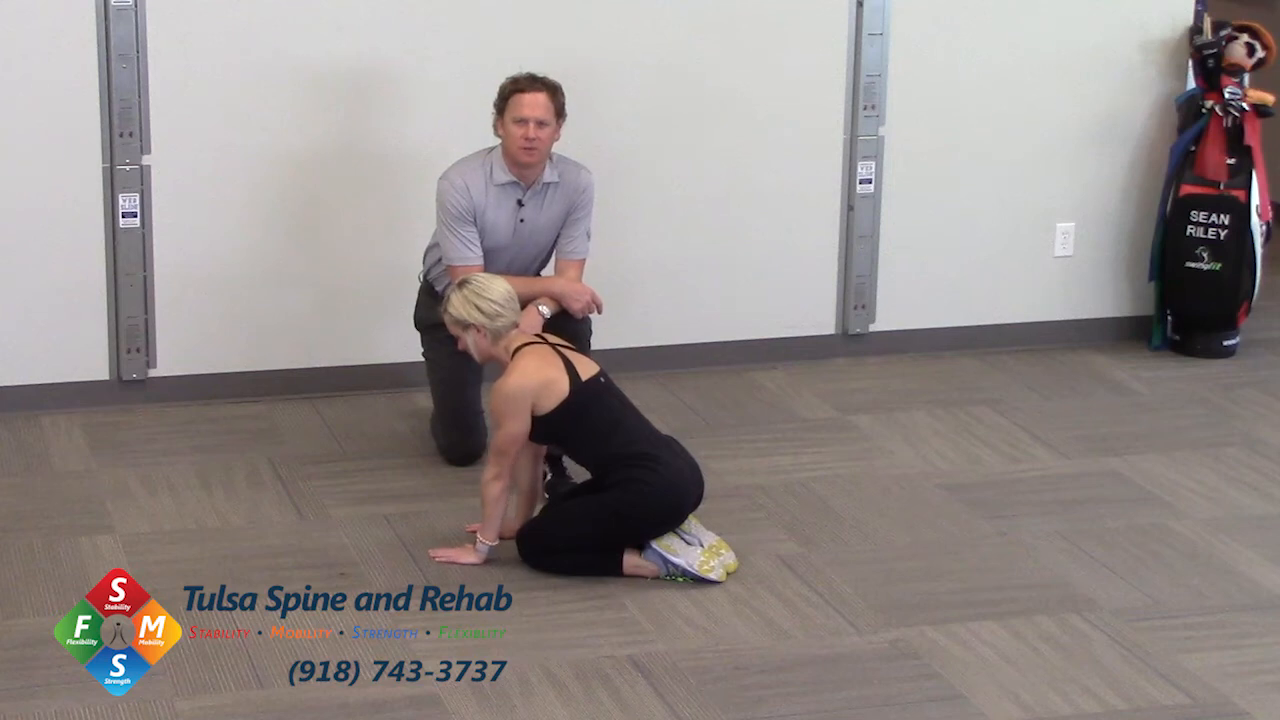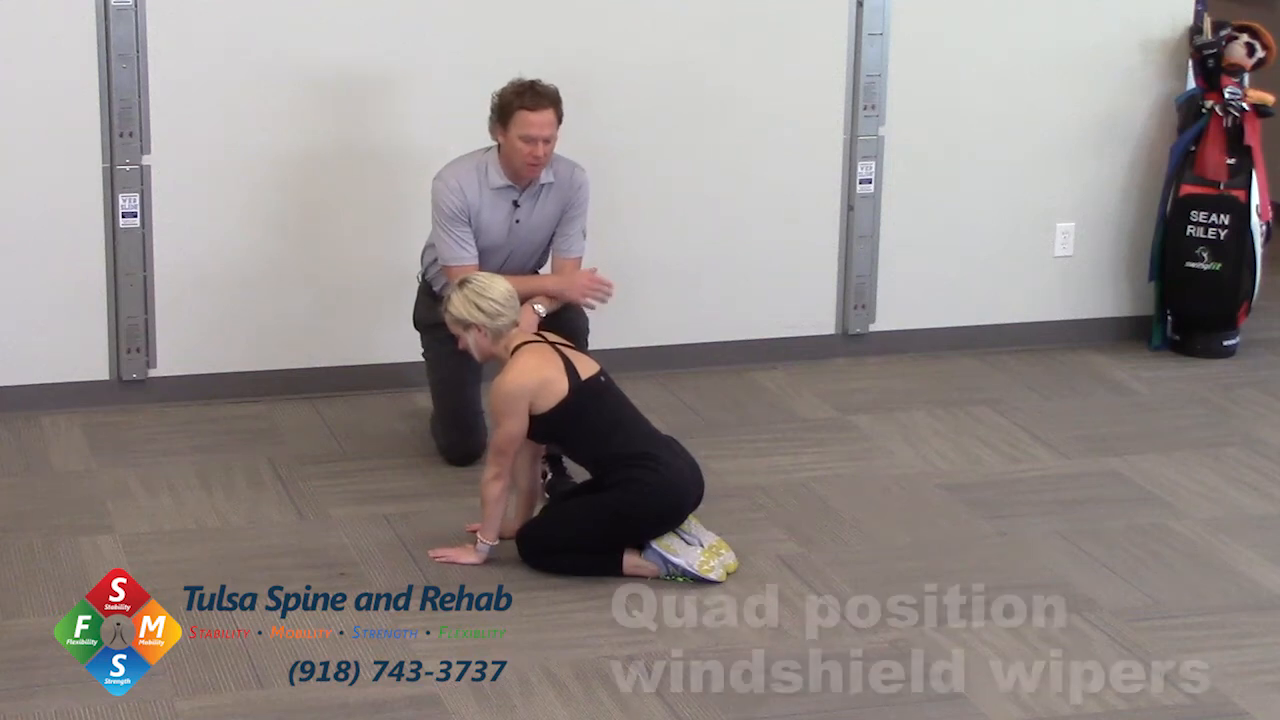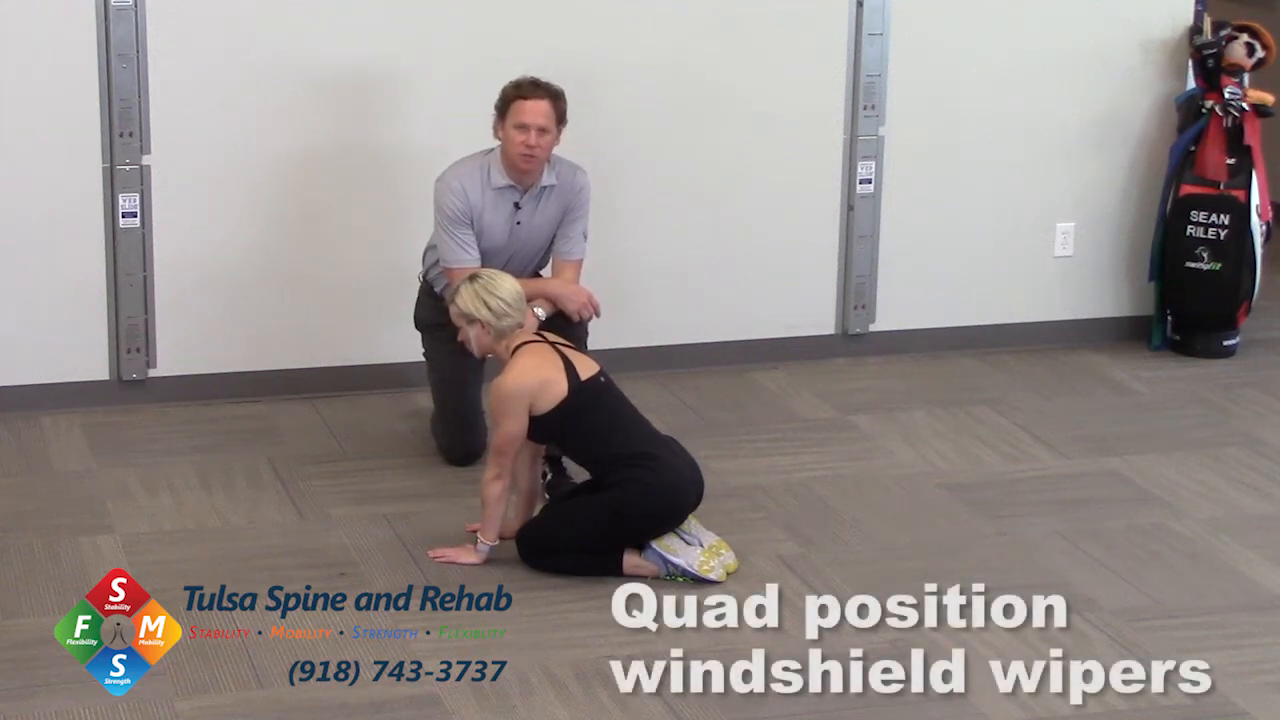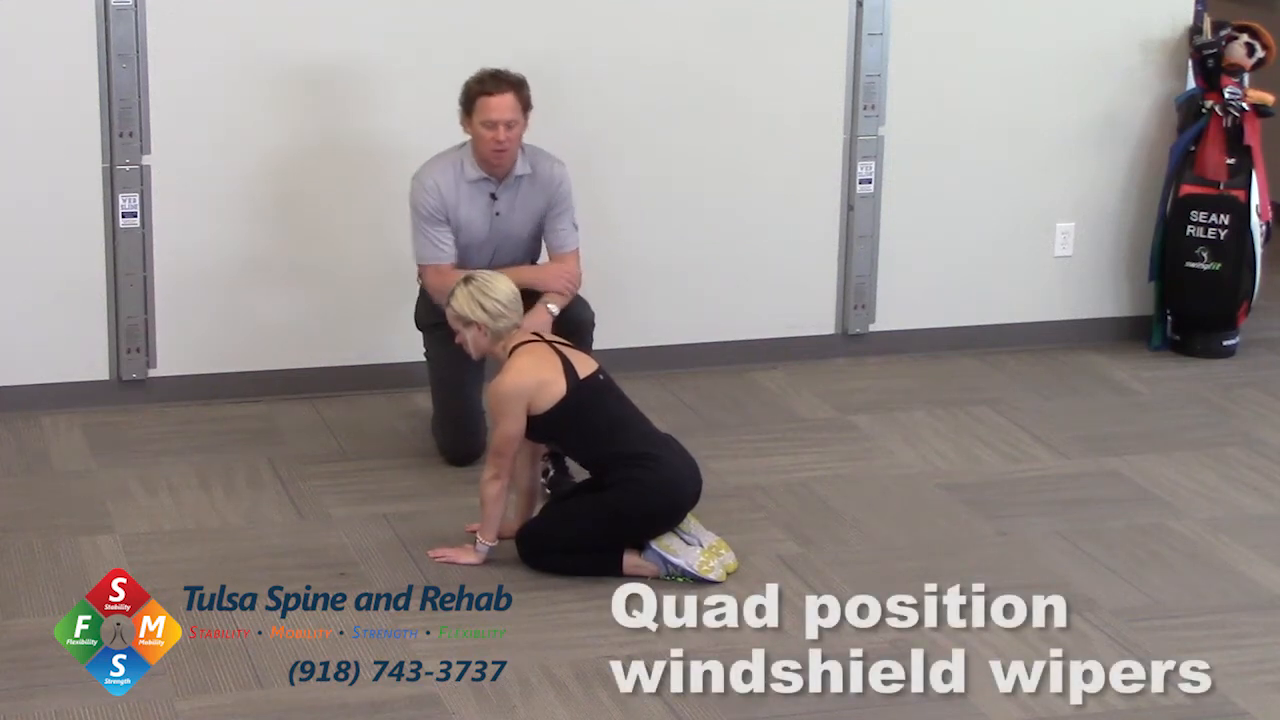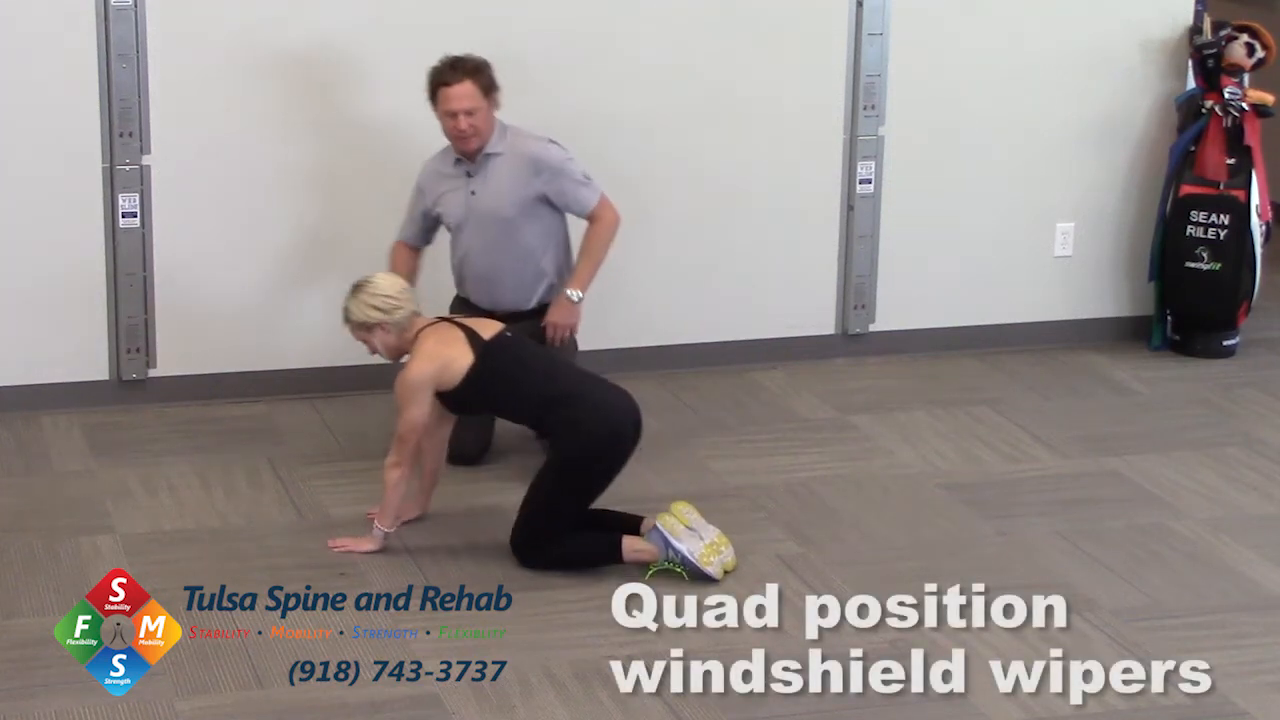
dt=1s
person 1, frame 1
left shoulder: (577, 182)
right shoulder: (460, 183)
left elbow: (570, 277)
left wrist: (539, 311)
right wrist: (554, 287)
left hip: (524, 294)
left knee: (574, 325)
right knee: (462, 447)
left ankle: (550, 451)
right ankle: (454, 396)
person 1, frame 2
left shoulder: (572, 180)
right shoulder: (455, 183)
left elbow: (567, 274)
left wrist: (535, 310)
right wrist: (554, 284)
left hip: (522, 291)
left knee: (571, 324)
right knee: (461, 447)
left ankle: (549, 451)
right ankle: (452, 395)
person 1, frame 3
left shoulder: (573, 183)
right shoulder: (457, 184)
left elbow: (567, 279)
left wrist: (536, 313)
right wrist: (550, 287)
left hip: (525, 293)
right hip: (452, 302)
left knee: (570, 326)
right knee: (462, 447)
left ankle: (549, 451)
right ankle: (454, 399)
person 1, frame 4
left shoulder: (550, 174)
right shoulder: (433, 181)
left elbow: (566, 267)
right elbow: (441, 284)
left wrist: (546, 308)
right wrist: (527, 273)
left hip: (520, 289)
right hip: (450, 305)
left knee: (576, 318)
right knee: (461, 449)
left ankle: (553, 445)
right ankle: (456, 394)
person 1, frame 5
left shoulder: (537, 157)
right shoulder: (434, 175)
left elbow: (606, 218)
right elbow: (408, 245)
left wrist: (571, 296)
left hip: (541, 319)
right hip: (474, 316)
right knee: (462, 450)
person 2, frame 1
left shoulder: (515, 384)
right shoulder: (547, 346)
left elbow: (498, 474)
right elbow: (530, 452)
left wrist: (481, 546)
right wrist: (520, 520)
left hip: (655, 490)
right hip: (674, 472)
left knee: (535, 543)
right knee: (558, 513)
left ankle: (661, 559)
right ankle: (667, 529)
person 2, frame 2
left shoulder: (513, 381)
right shoulder: (547, 344)
left elbow: (498, 473)
right elbow: (528, 451)
left wrist: (481, 546)
right wrist: (520, 520)
left hip: (654, 490)
right hip: (675, 471)
left knee: (535, 543)
right knee: (559, 510)
left ankle: (661, 559)
right ankle: (665, 528)
person 2, frame 3
left shoulder: (513, 382)
right shoulder: (546, 345)
left elbow: (498, 473)
right elbow: (528, 451)
left wrist: (481, 546)
right wrist: (520, 520)
left hip: (654, 489)
right hip: (674, 472)
left knee: (535, 543)
right knee: (558, 515)
left ankle: (661, 559)
right ankle: (665, 528)
person 2, frame 4
left shoulder: (511, 382)
right shoulder: (545, 346)
left elbow: (497, 473)
right elbow: (528, 450)
left wrist: (481, 546)
right wrist: (521, 520)
left hip: (654, 489)
right hip: (673, 470)
left knee: (534, 544)
right knee: (558, 511)
left ankle: (659, 560)
right ankle: (664, 527)
person 2, frame 5
left shoulder: (418, 369)
right shoulder: (454, 329)
left elbow: (400, 460)
right elbow: (437, 431)
left wrist: (378, 533)
right wrist: (418, 503)
left hip: (592, 427)
right hip: (614, 411)
left knee: (531, 546)
right knee: (556, 519)
left ankle: (659, 546)
right ankle: (661, 525)
